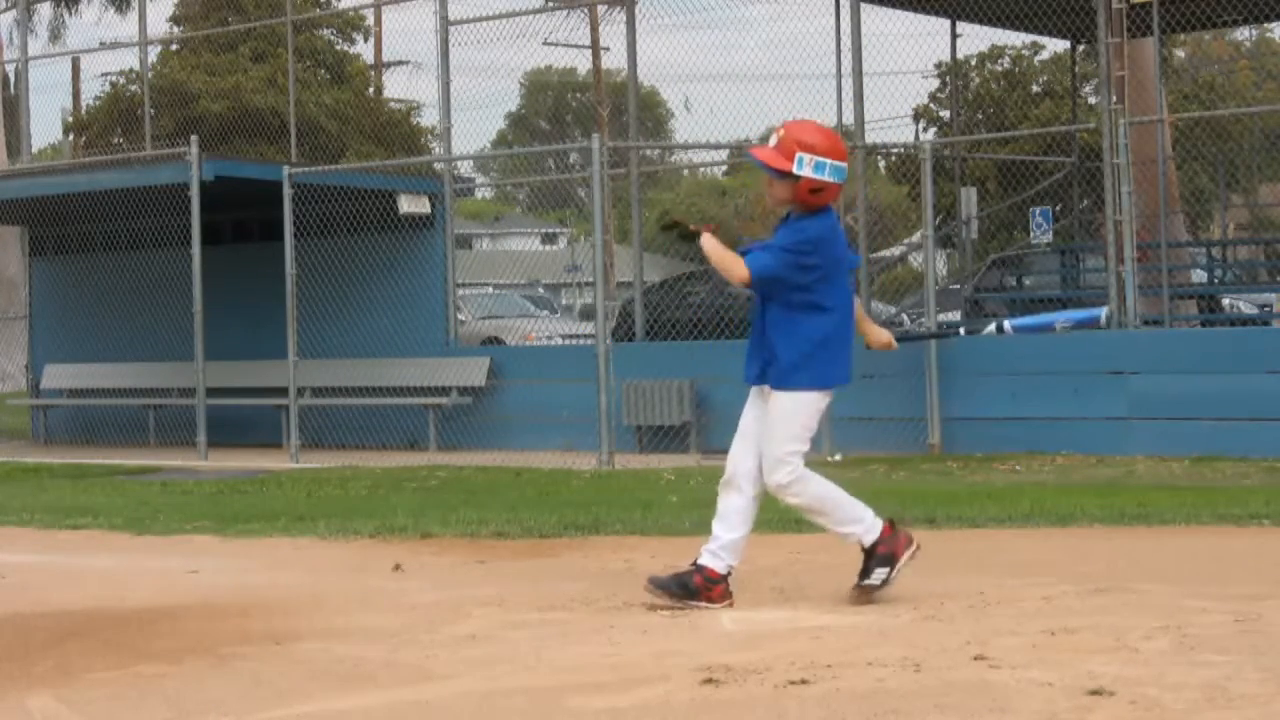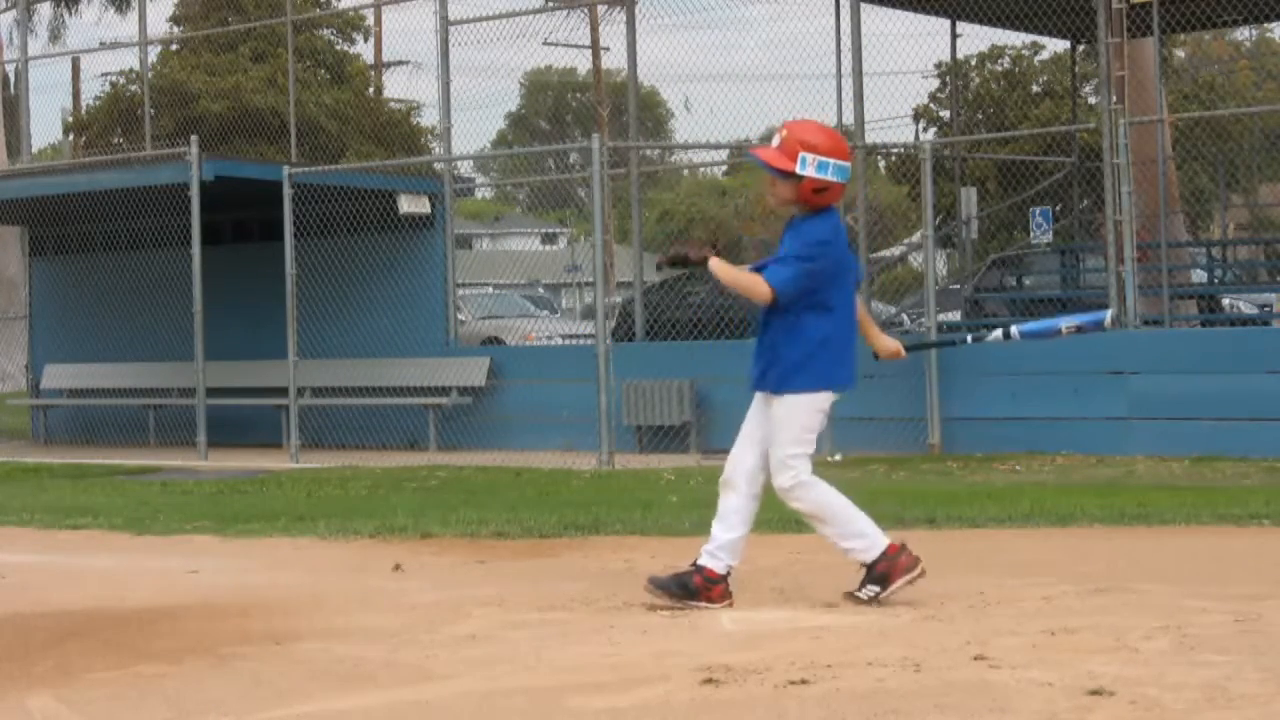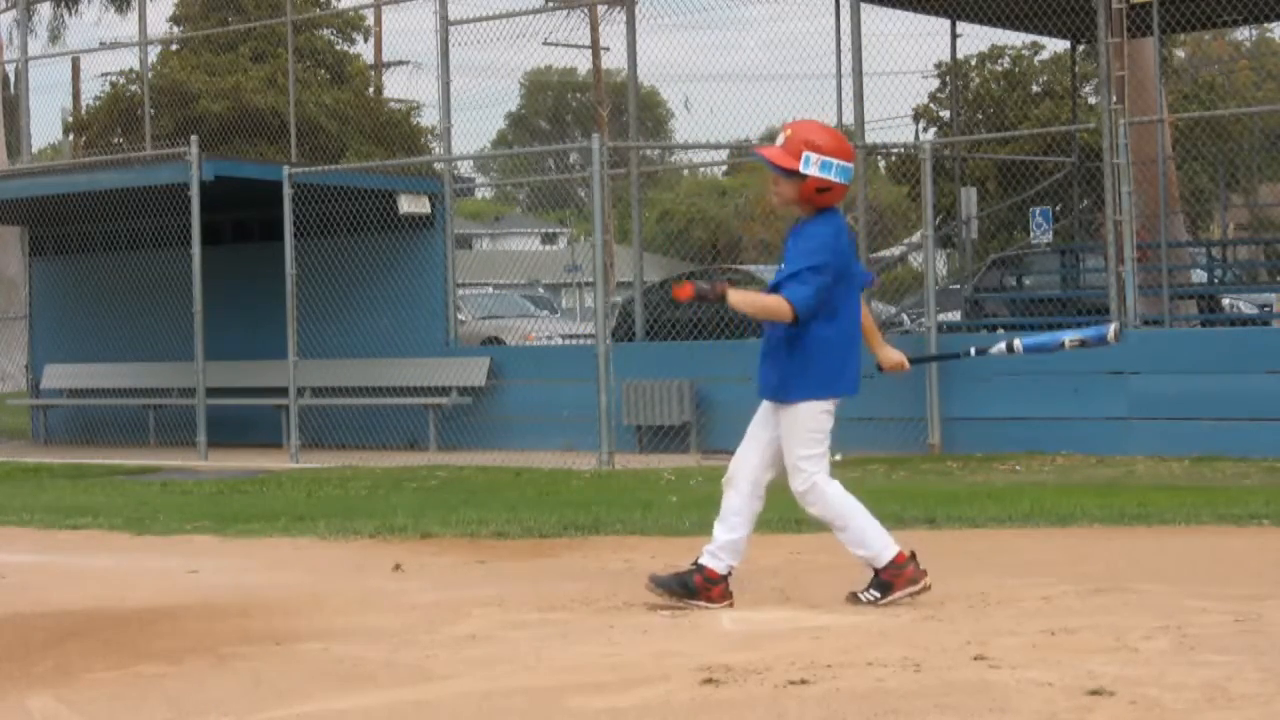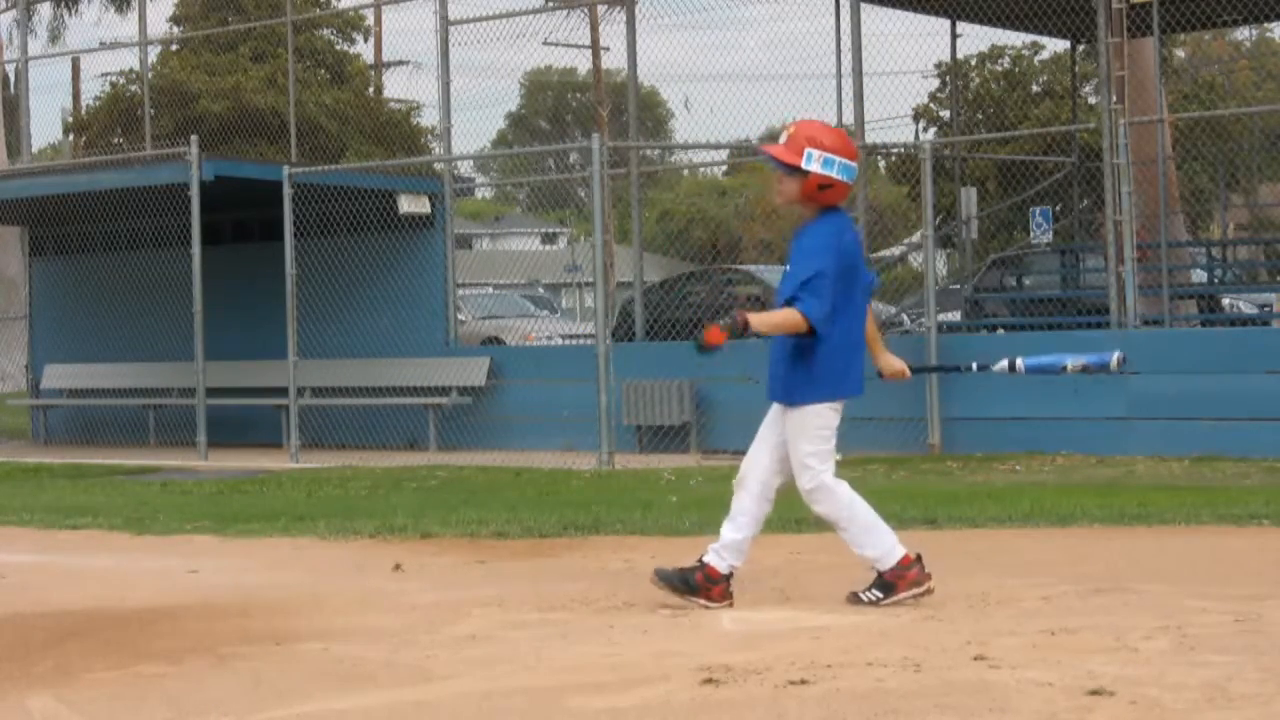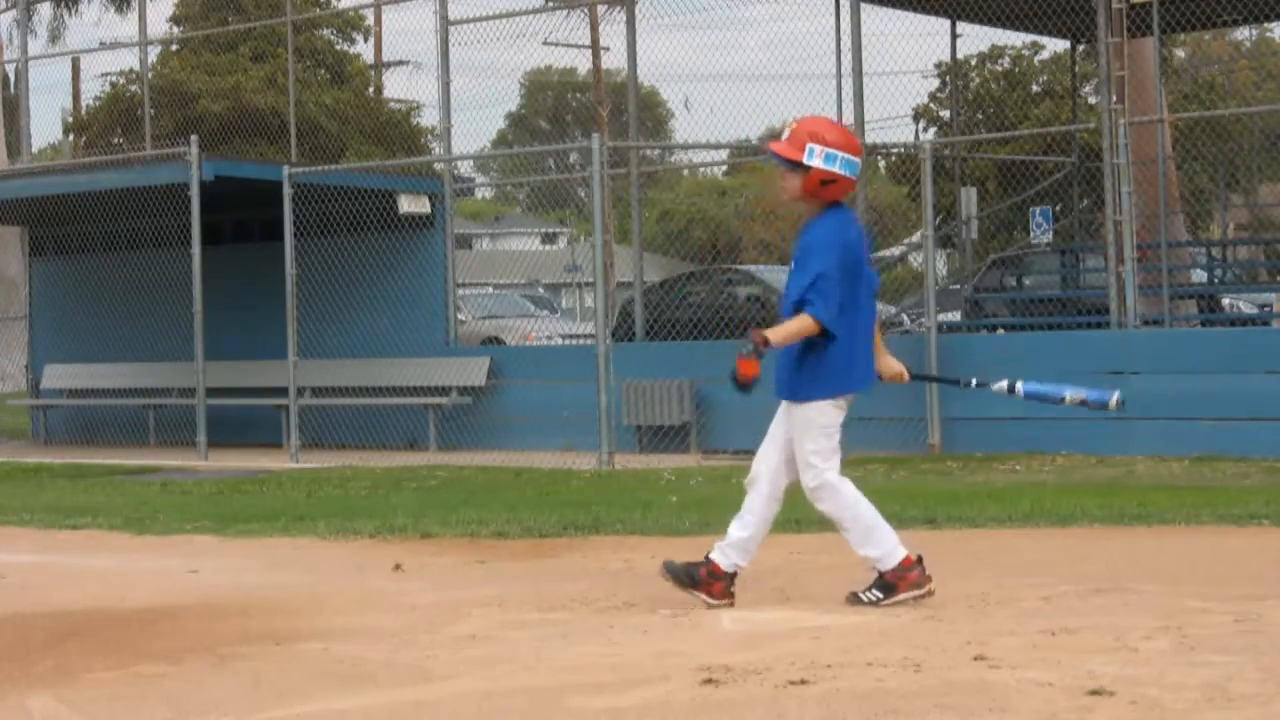
dt=0.1s
person 1, frame 1
left shoulder: (809, 234)
right shoulder: (812, 221)
left elbow: (742, 274)
right elbow: (842, 276)
left wrist: (703, 236)
right wrist: (867, 327)
left hip: (804, 371)
right hip: (776, 368)
left knee: (782, 475)
right knee: (741, 472)
left ankle: (881, 538)
right ankle: (712, 575)
person 1, frame 2
left shoulder: (815, 235)
right shoulder: (812, 226)
left elbow: (765, 290)
right elbow: (844, 285)
left wrist: (707, 260)
right wrist: (874, 336)
left hip: (807, 373)
right hip: (784, 372)
left knee: (792, 479)
right knee: (742, 471)
left ankle: (887, 557)
right ankle: (711, 575)
person 1, frame 3
left shoulder: (820, 238)
right shoulder: (817, 228)
left elbow: (788, 307)
right elbow: (853, 291)
left wrist: (723, 294)
right wrist: (879, 349)
left hip: (812, 378)
right hip: (791, 377)
left knee: (809, 483)
right knee: (746, 472)
left ankle: (897, 566)
right ankle: (712, 575)
person 1, frame 4
left shoulder: (824, 239)
right shoulder: (826, 230)
left elbow: (808, 316)
right elbow: (858, 294)
left wrist: (746, 322)
right wrist: (879, 353)
left hip: (816, 376)
right hip: (803, 376)
left knee: (816, 481)
right knee: (758, 474)
left ankle: (901, 568)
right ankle: (714, 574)
person 1, frame 5
left shoulder: (829, 235)
right shoulder: (831, 226)
left elbow: (819, 316)
right elbow: (862, 293)
left wrist: (766, 338)
right wrist: (880, 356)
left hip: (822, 374)
right hip: (809, 375)
left knee: (820, 480)
right knee: (769, 473)
left ankle: (902, 569)
right ankle: (720, 572)
